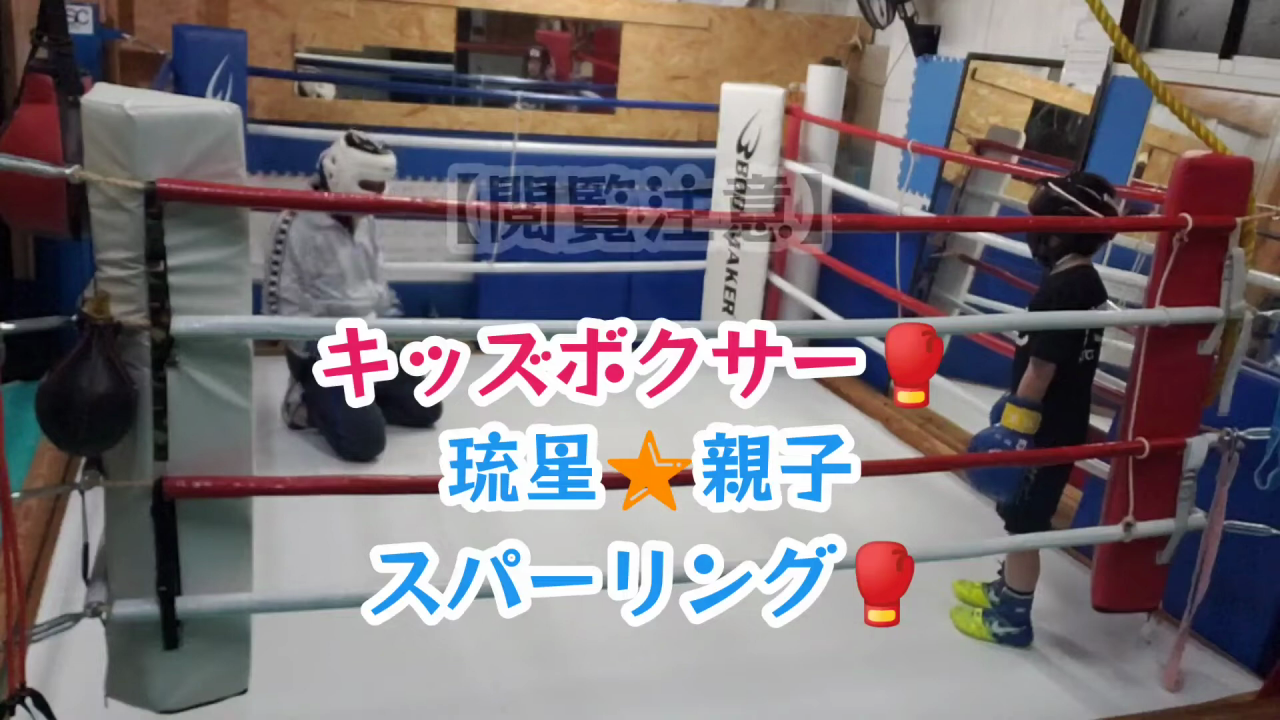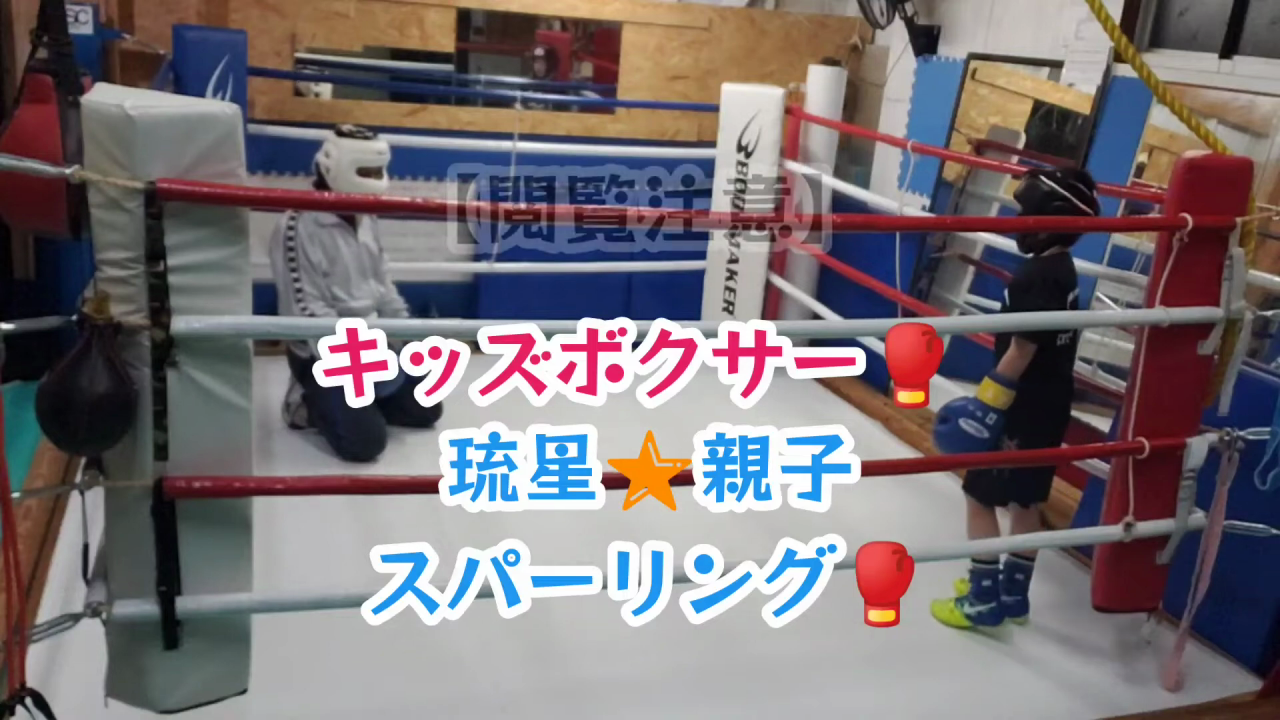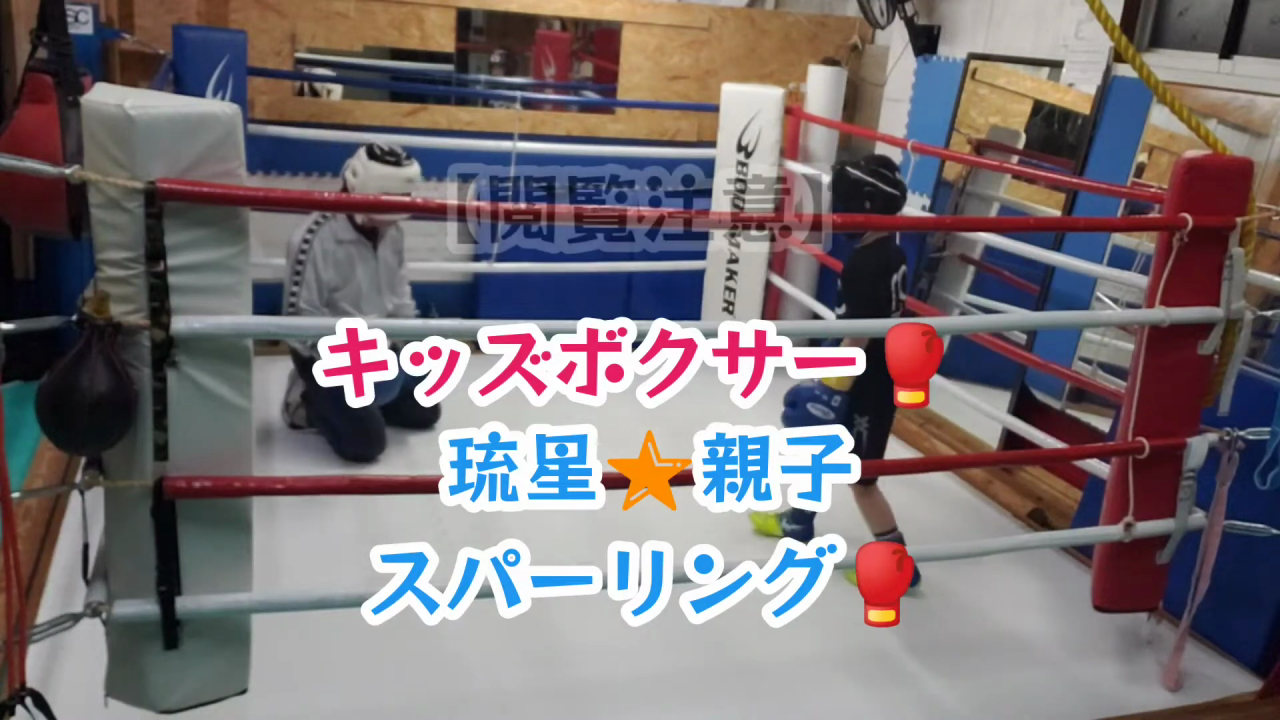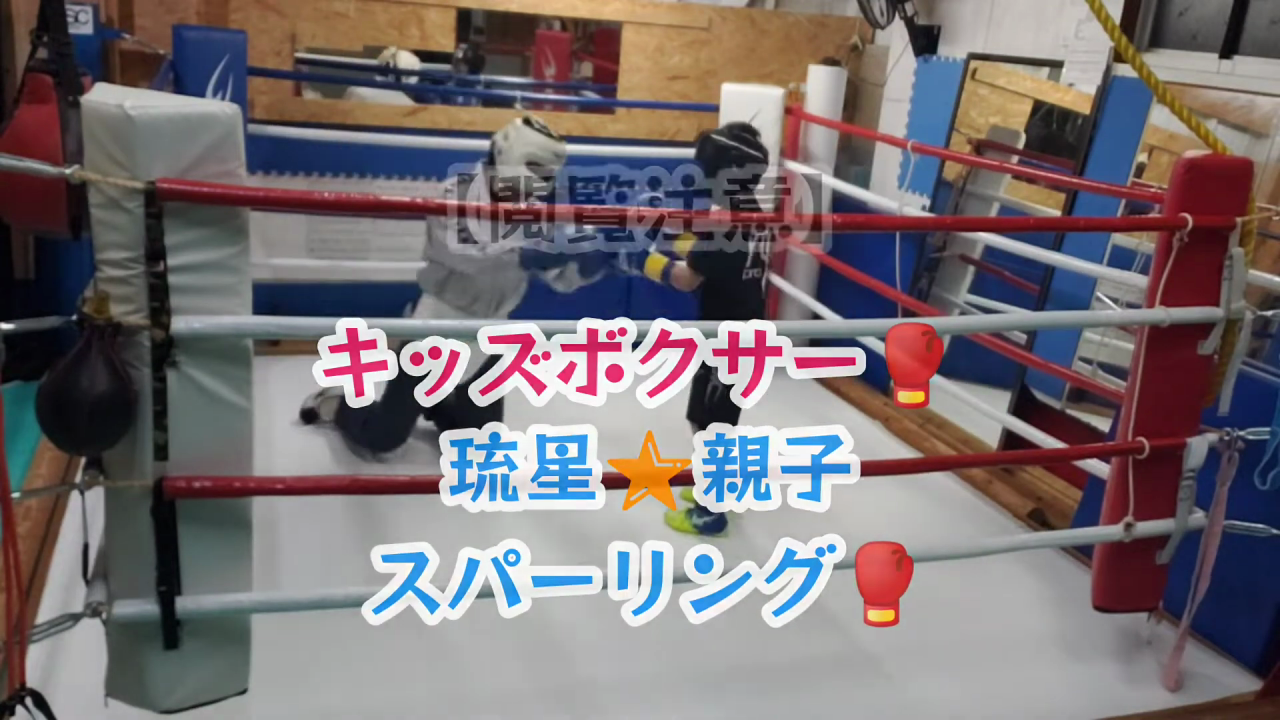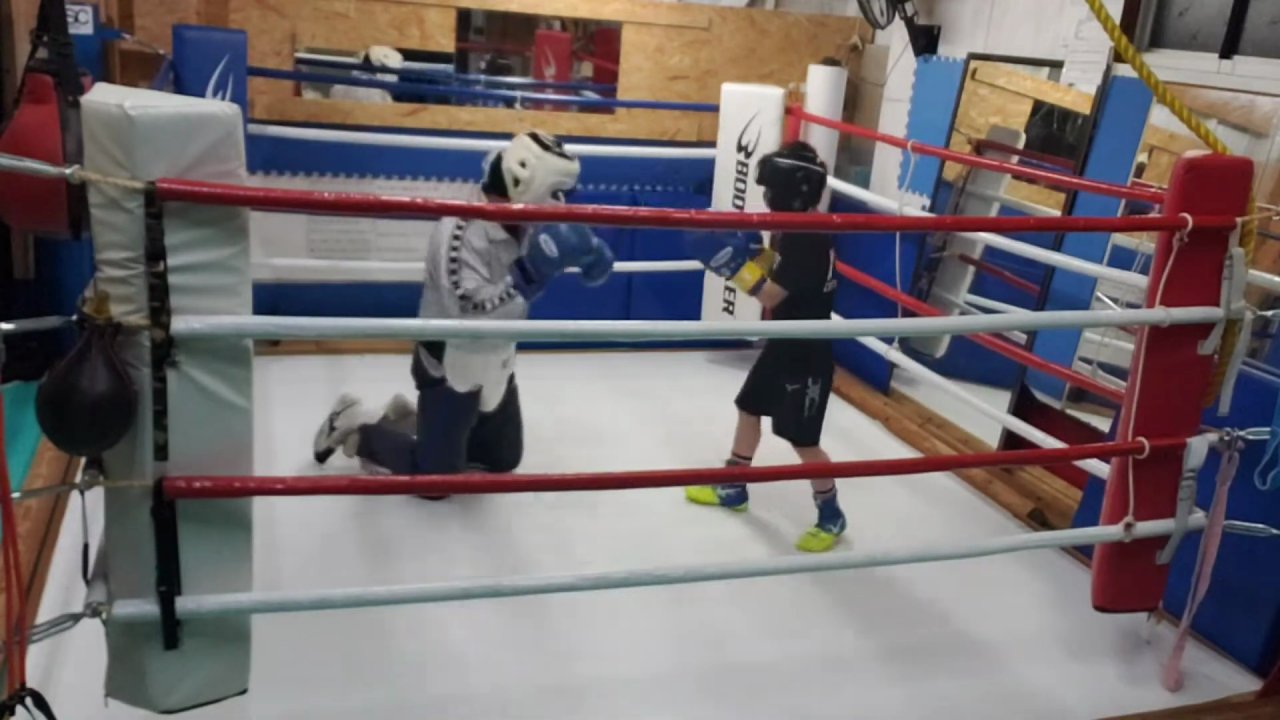
dt=1s
person 1, frame 1
left shoulder: (1058, 292)
right shoulder: (1089, 283)
left elbow: (1040, 370)
left wrist: (1014, 429)
left hip: (1045, 429)
right hip: (1066, 423)
left knee: (1023, 523)
right knee: (1025, 518)
left ankle: (1012, 619)
right ankle: (1005, 589)
person 1, frame 2
left shoulder: (1036, 276)
right shoulder: (1063, 271)
left elbow: (1021, 351)
left wrist: (986, 404)
left hip: (1024, 411)
right hip: (1048, 408)
left knee: (980, 498)
right knee: (1024, 502)
left ankle: (985, 599)
right ankle: (1012, 592)
person 1, frame 3
left shoulder: (863, 263)
right shoulder: (888, 251)
left elbow: (858, 335)
left wrist: (832, 386)
left hip: (865, 384)
right hip: (880, 375)
left knee: (858, 474)
right ankle: (797, 522)
person 1, frame 4
right shoulder: (753, 213)
left elbow: (687, 278)
left wrist: (646, 261)
right wrist: (685, 242)
left knee: (707, 424)
right knee: (715, 420)
left ankle: (709, 512)
person 1, frame 5
left shoulder: (810, 242)
right shoulder: (797, 231)
left elbow: (770, 295)
right elbow: (775, 270)
left wrist: (733, 262)
right wrist: (750, 250)
left hip: (809, 352)
right hip: (785, 343)
left knee: (802, 440)
right knee: (749, 408)
left ankle: (831, 516)
right ankle: (732, 487)
person 2, frame 1
left shoulder: (364, 220)
right shoulder: (296, 226)
right elbow: (279, 306)
right hip: (321, 354)
left knee: (426, 410)
right knee: (364, 440)
right ankle: (309, 404)
person 2, frame 2
left shoulder: (364, 221)
right shoulder: (299, 228)
left elbow: (382, 284)
right elbow: (307, 310)
right hip: (322, 354)
left knee: (426, 410)
right knee: (366, 441)
right ankle: (309, 403)
person 2, frame 3
left shoulder: (390, 230)
right shoulder: (317, 240)
left elbow: (397, 289)
right elbow: (302, 318)
left knee: (425, 413)
right knee: (366, 443)
left ankle: (358, 402)
right ankle: (307, 405)
person 2, frame 4
right shoulder: (456, 196)
left elbow: (563, 273)
right elbow: (477, 260)
left wrist: (593, 258)
right wrist: (545, 251)
right knee: (383, 438)
left ankle: (431, 404)
right ankle: (335, 402)
person 2, frame 5
left shoulder: (522, 222)
right shoulder: (459, 233)
right elbow: (473, 311)
left wrist: (584, 248)
right wrist: (536, 267)
left hip: (497, 359)
right hip: (452, 363)
left knee: (501, 459)
right knee: (436, 477)
left ankle: (422, 422)
right ankle: (359, 426)
